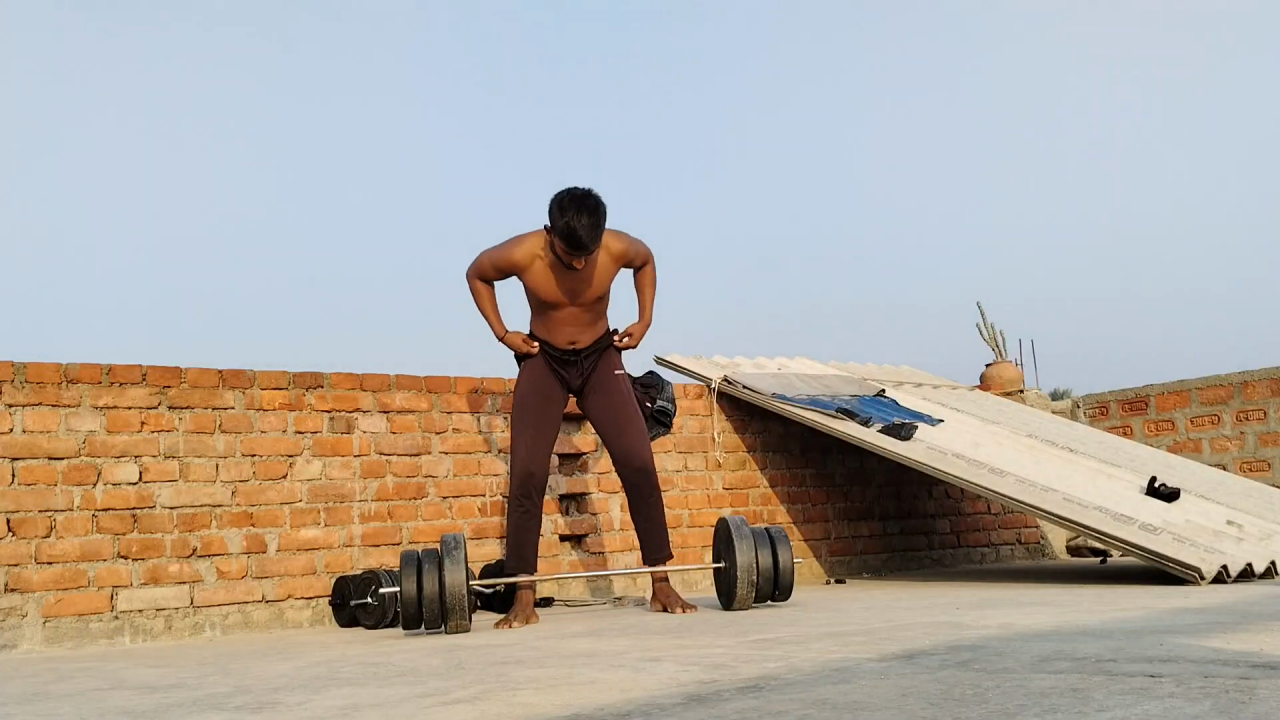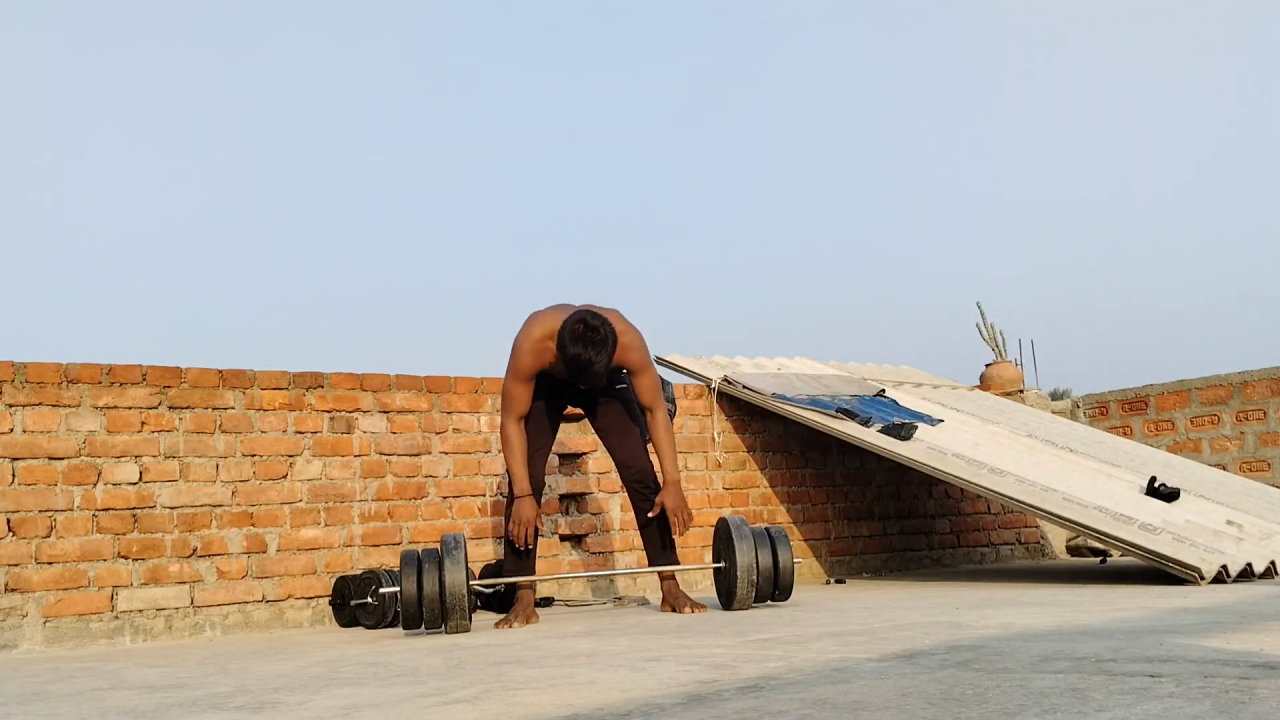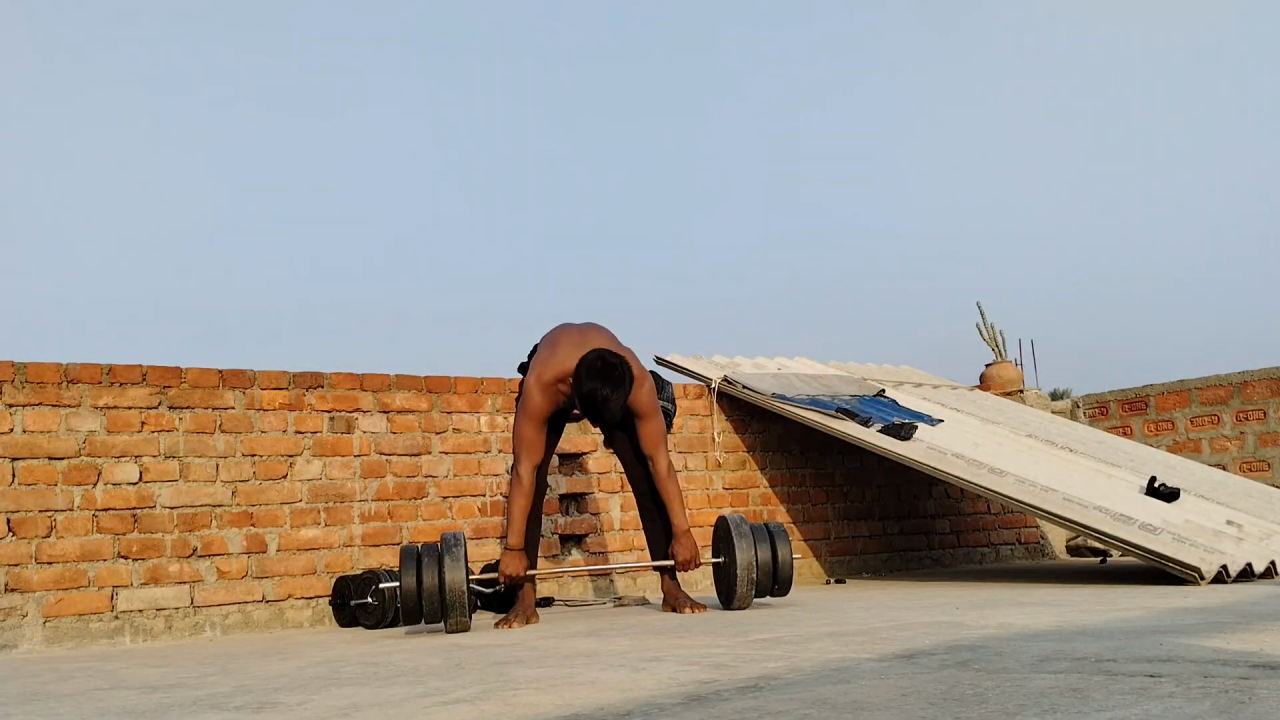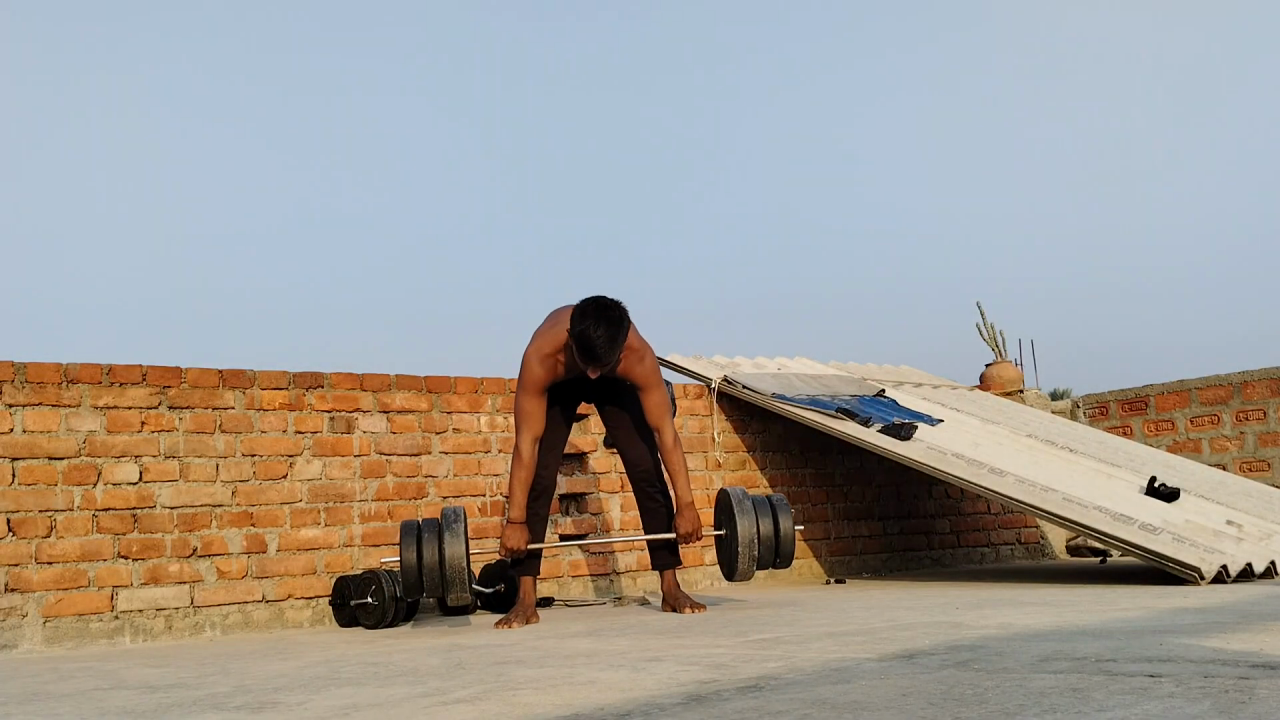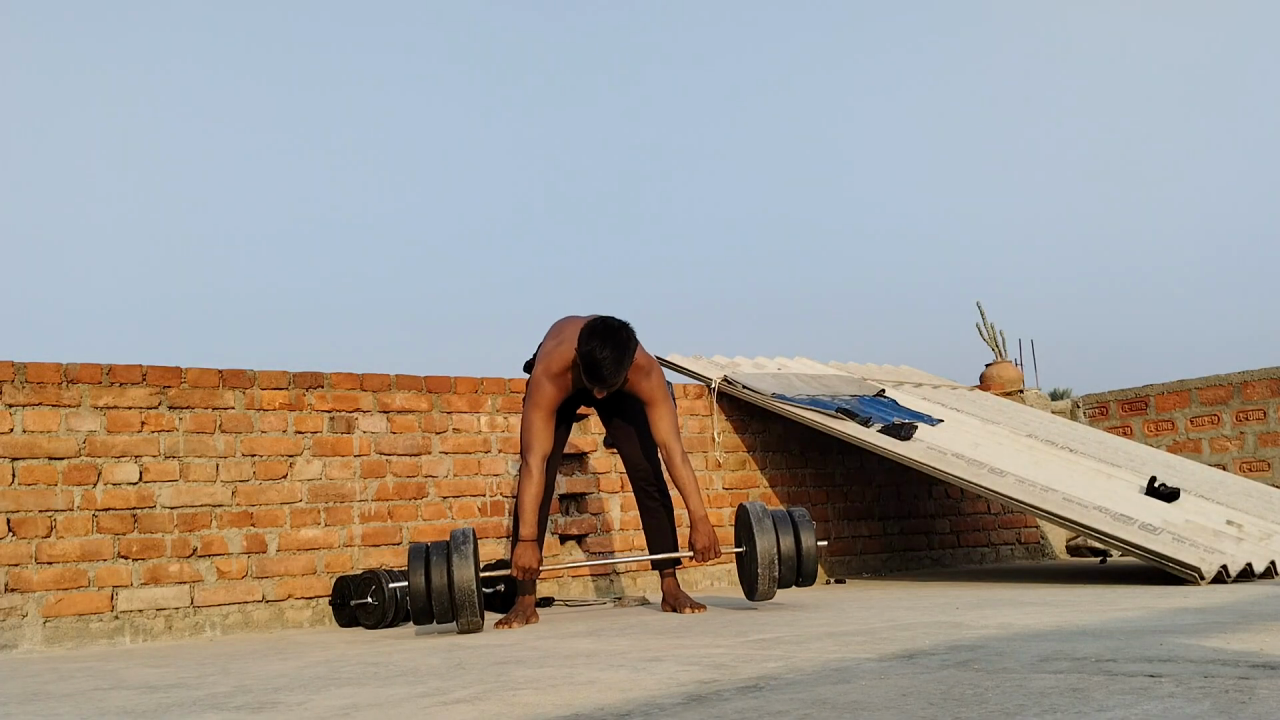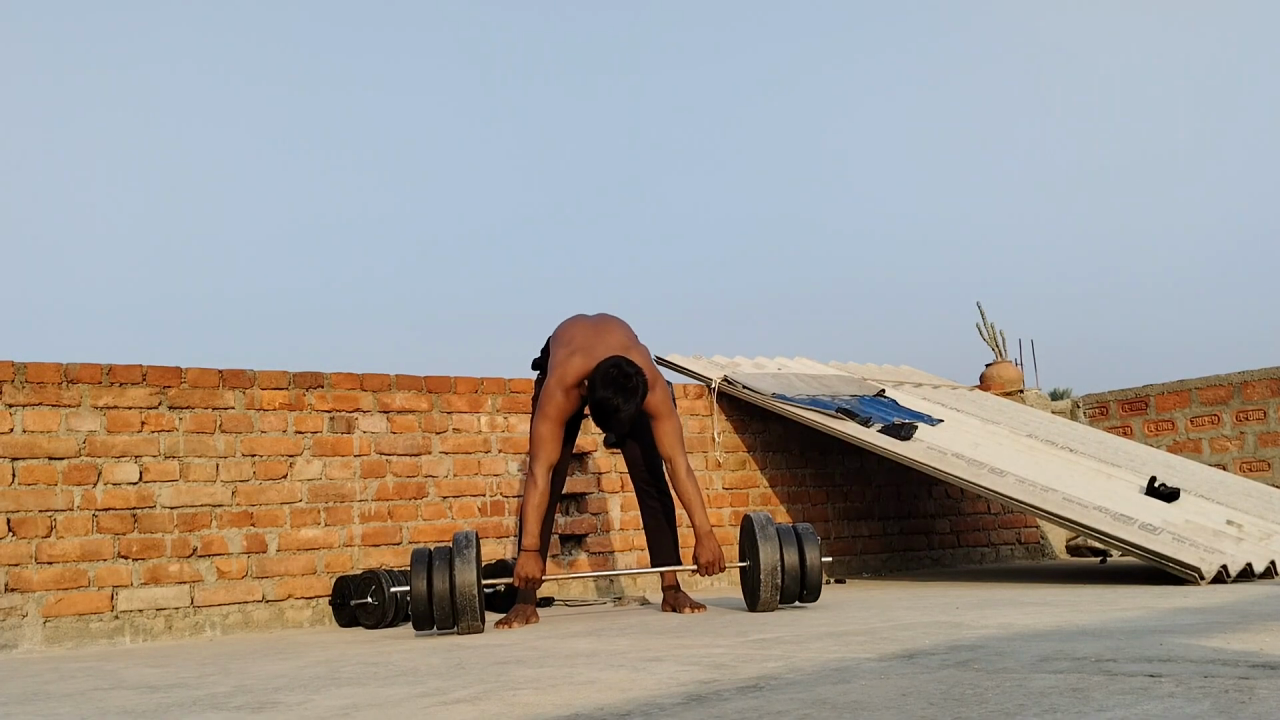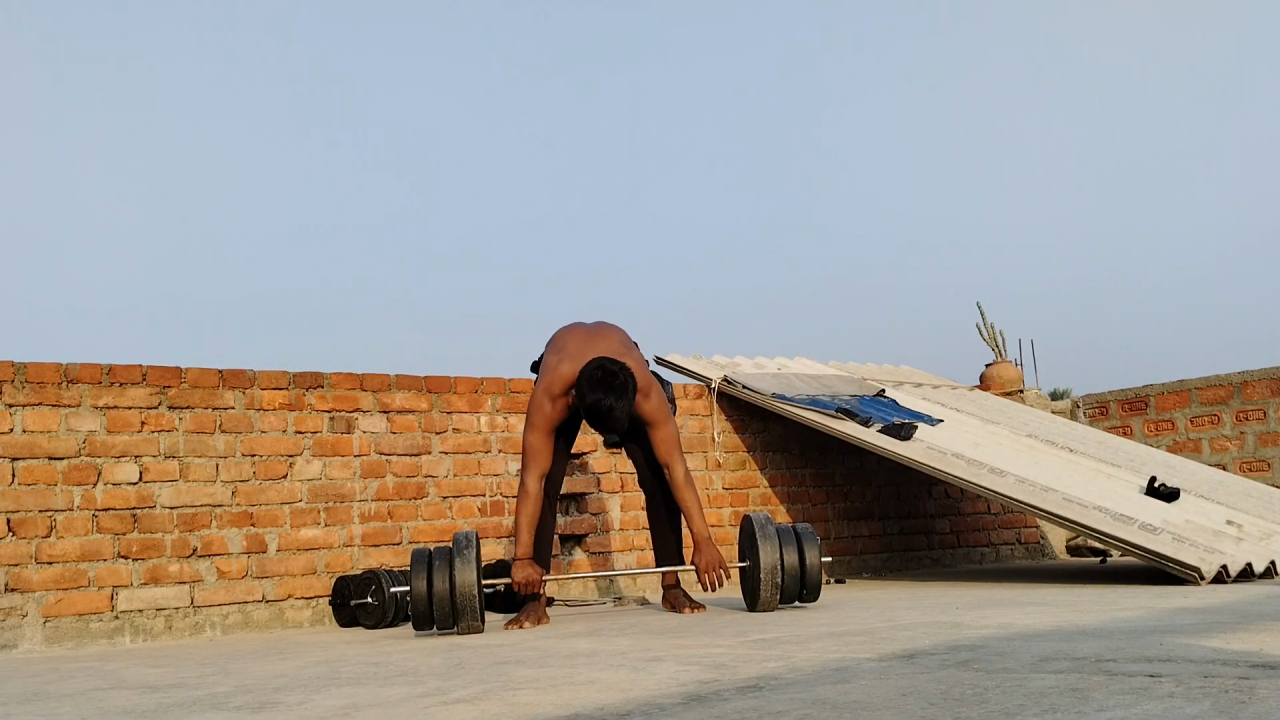
dt=0.4s
person 1, frame 1
left shoulder: (618, 248)
right shoulder: (520, 254)
left elbow: (647, 261)
right elbow: (476, 274)
left wrist: (644, 319)
right wrist: (502, 332)
left hip: (600, 356)
right hip: (543, 361)
left knee: (638, 462)
right knee: (527, 472)
left ankle: (661, 583)
right ankle: (524, 596)
person 1, frame 2
left shoulder: (625, 339)
right shoulder: (534, 343)
left elbow: (655, 409)
right elbow: (512, 418)
left wrist: (673, 485)
right wrist: (523, 495)
left hip: (607, 385)
right hip: (545, 384)
left knee: (639, 468)
right knee: (528, 488)
left ankle: (670, 588)
right ankle: (524, 599)
person 1, frame 3
left shoulder: (639, 384)
right shoulder: (542, 386)
left elbow: (659, 461)
right elbow: (525, 470)
left wrist: (682, 532)
right wrist: (514, 547)
left hip: (612, 377)
right hip: (554, 374)
left knee: (644, 472)
right knee: (534, 474)
left ankle: (671, 588)
right ankle: (525, 599)
person 1, frame 4
left shoulder: (639, 355)
right shoulder: (541, 356)
left elbow: (664, 430)
right elbow: (527, 442)
left wrist: (686, 504)
right wrist: (516, 520)
left hip: (616, 383)
right hip: (558, 384)
left knee: (647, 470)
right knee: (539, 478)
left ankle: (671, 588)
right ankle: (526, 599)
person 1, frame 5
left shoulder: (645, 371)
right shoulder: (549, 373)
left elbow: (671, 447)
right elbow: (534, 461)
left wrist: (699, 520)
right wrist: (527, 539)
left hip: (619, 386)
right hip: (563, 384)
left knee: (647, 471)
right knee: (541, 479)
left ankle: (671, 587)
right ankle: (525, 601)
person 1, frame 6
left shoulder: (652, 385)
right shoulder: (561, 386)
left elbow: (678, 463)
right elbow: (540, 472)
left wrist: (704, 534)
right wrist: (529, 550)
left hip: (622, 363)
left knee: (650, 473)
right knee: (552, 476)
left ankle: (671, 588)
right ankle: (526, 600)
person 1, frame 7
left shoulder: (647, 389)
right shoulder: (551, 393)
left elbow: (675, 468)
right elbow: (533, 479)
left wrist: (703, 541)
right wrist: (523, 558)
left hip: (622, 374)
right hip: (563, 376)
left knee: (656, 475)
right knee: (548, 482)
left ankle: (671, 586)
right ankle: (535, 600)
